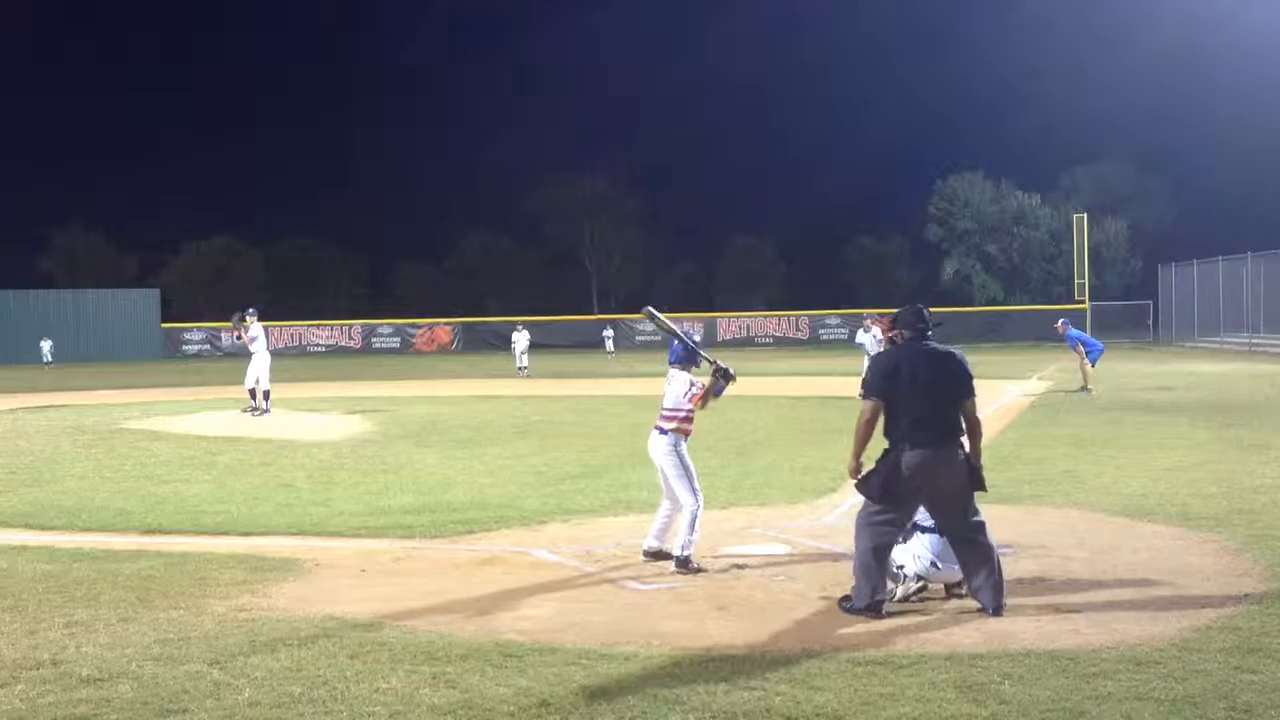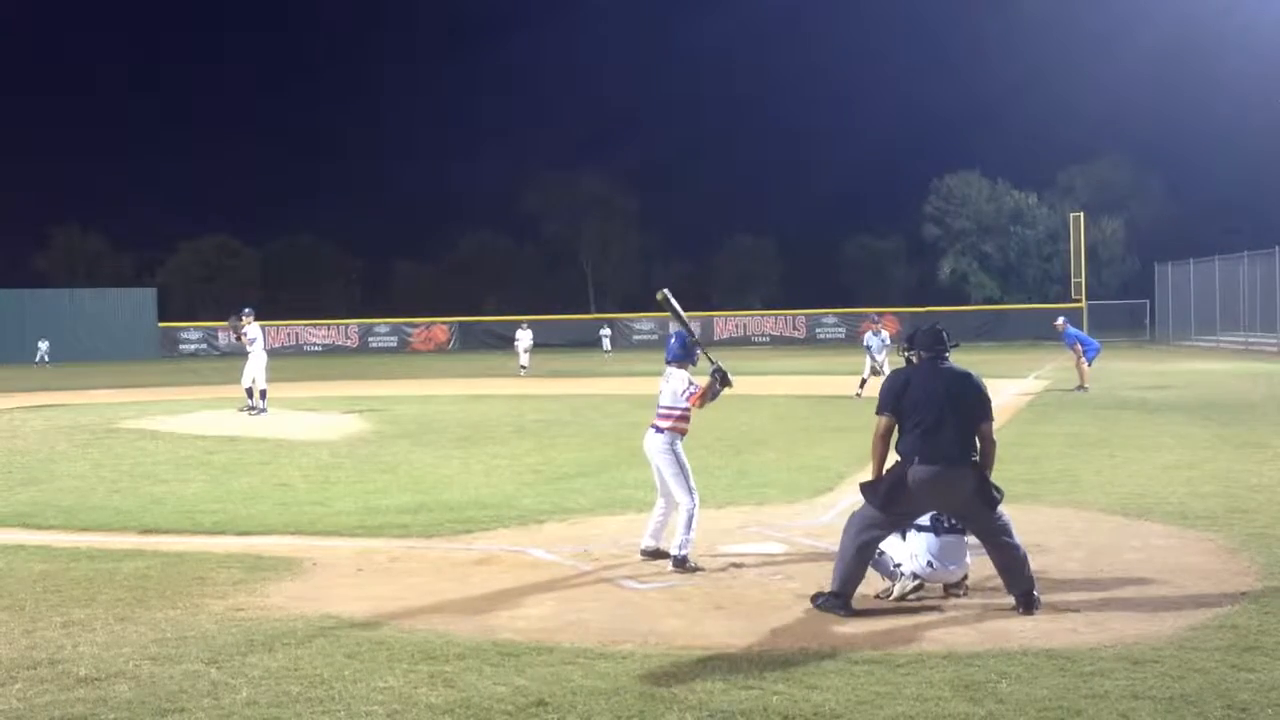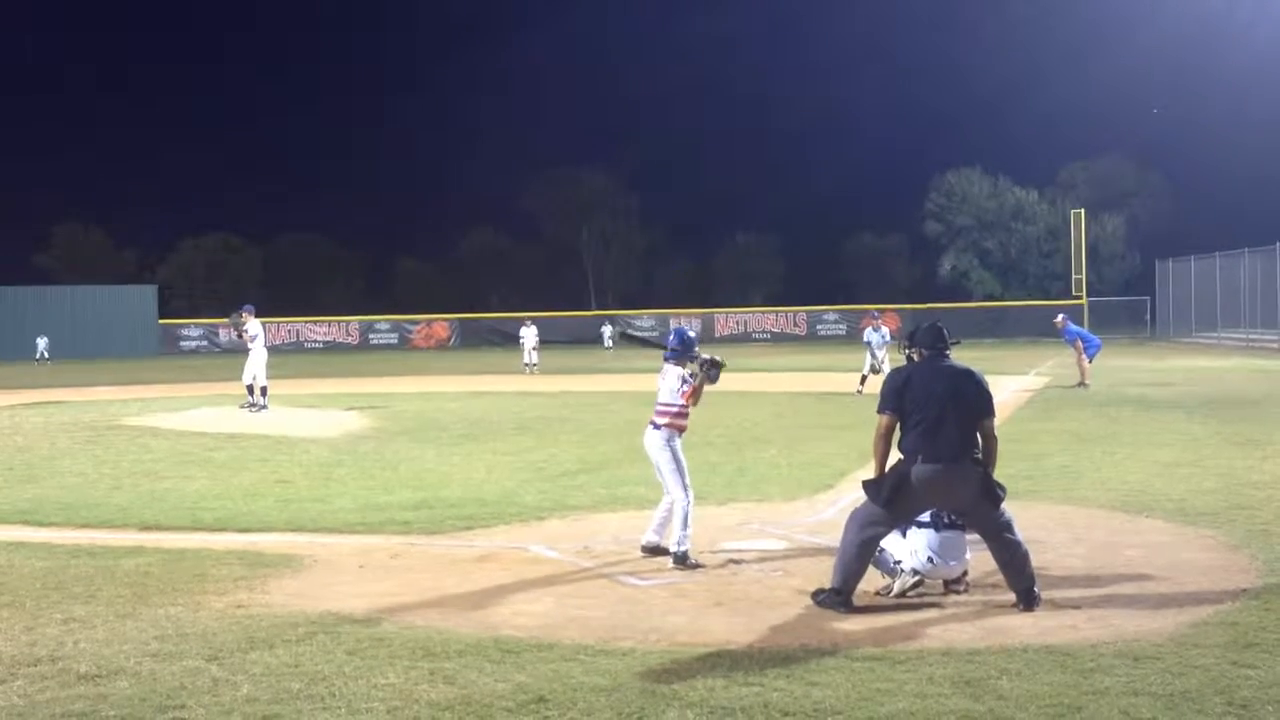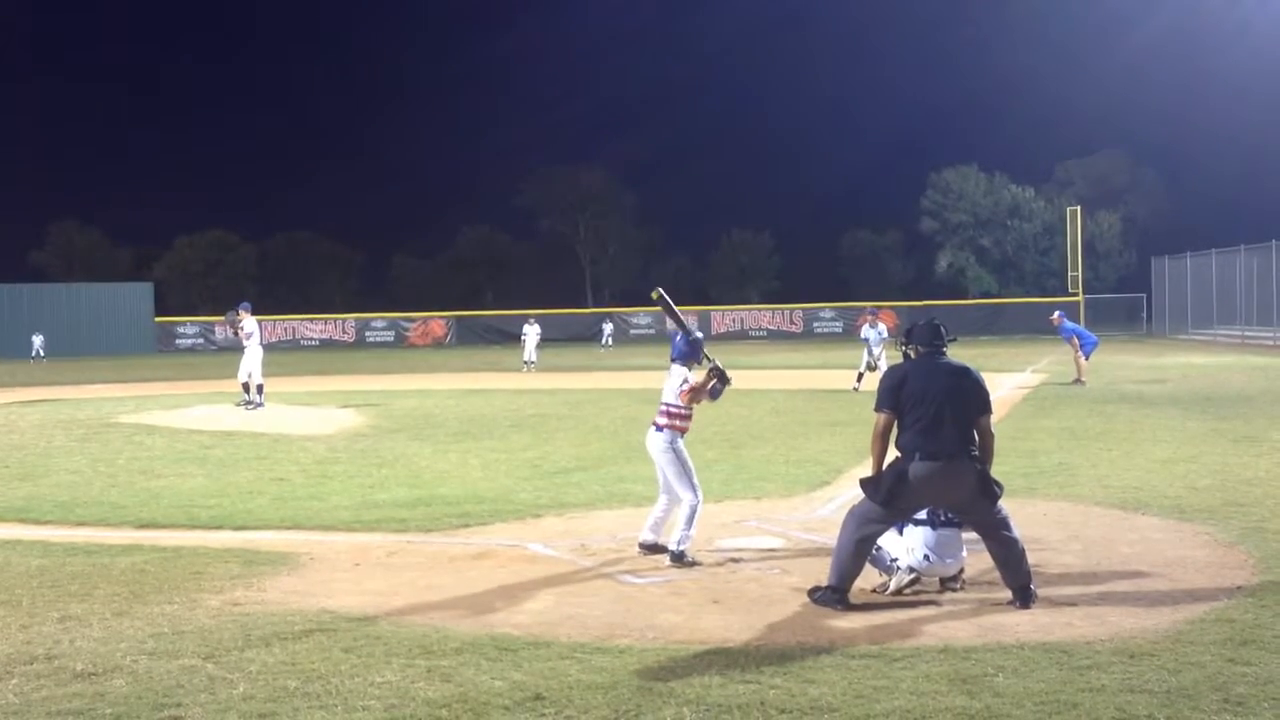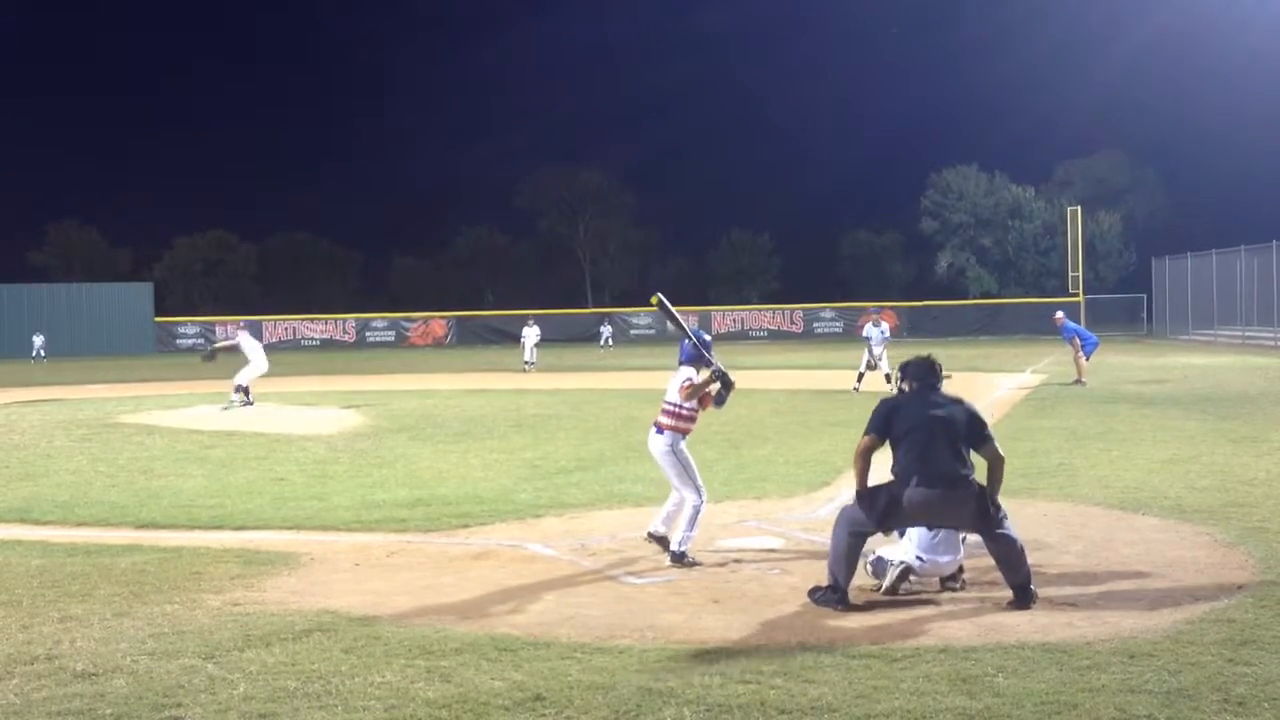
dt=1s
person 1, frame 1
left shoulder: (887, 361)
right shoulder: (953, 360)
left elbow: (869, 415)
right elbow: (971, 417)
left wrist: (855, 457)
right wrist: (975, 457)
left hip: (906, 459)
right hip: (950, 458)
left knee: (874, 525)
right knee: (968, 529)
left ankle: (866, 600)
right ankle: (993, 600)
person 1, frame 2
left shoulder: (900, 379)
right shoulder: (971, 382)
left elbow: (882, 433)
right elbow: (987, 439)
left wrist: (877, 478)
right wrist: (983, 479)
left hip: (915, 475)
right hip: (962, 475)
left knee: (862, 528)
right knee: (997, 532)
left ankle: (838, 597)
right ankle: (1026, 596)
person 1, frame 3
left shoulder: (901, 377)
right shoulder: (973, 378)
left elbow: (884, 431)
right elbow: (989, 436)
left wrist: (879, 477)
right wrist: (986, 478)
left hip: (917, 473)
right hip: (965, 473)
left knee: (864, 525)
right knee: (1000, 529)
left ankle: (839, 594)
right ankle: (1027, 594)
person 1, frame 4
left shoulder: (898, 375)
right shoulder: (970, 376)
left elbow: (882, 430)
right elbow: (986, 433)
left wrist: (876, 475)
right wrist: (982, 475)
left hip: (915, 471)
right hip: (962, 471)
left knee: (861, 522)
right knee: (996, 525)
left ankle: (835, 591)
right ankle: (1023, 590)
person 1, frame 5
left shoulder: (892, 406)
right shoulder: (963, 408)
left elbow: (864, 450)
right elbow: (996, 457)
left wrist: (861, 493)
right wrist: (990, 500)
left hip: (912, 495)
right hip: (960, 496)
left knee: (850, 519)
right knee: (995, 522)
left ankle: (835, 592)
right ankle: (1023, 591)
person 2, frame 1
left shoulder: (677, 375)
right shoulder: (682, 377)
left elbow: (710, 394)
right elbow: (700, 403)
left wrist: (723, 380)
right wrist: (714, 378)
left hip: (660, 440)
right hip: (670, 443)
left knee: (673, 499)
right knee: (693, 501)
left ankle: (652, 547)
right ankle: (682, 558)
person 2, frame 2
left shoulder: (672, 374)
right shoulder: (680, 376)
left elbow: (701, 398)
right elbow: (699, 402)
left wrist: (719, 385)
right wrist: (713, 379)
left hip: (656, 439)
right hip: (666, 442)
left knee: (668, 497)
right knee: (689, 500)
left ankle: (649, 546)
right ankle: (679, 557)
person 2, frame 3
left shoulder: (671, 370)
right shoulder: (677, 373)
left elbow: (693, 387)
right elbow: (692, 400)
right wrist: (702, 372)
left hip: (657, 436)
right hip: (664, 438)
left knee: (673, 494)
right knee: (683, 495)
left ankle: (651, 543)
right ankle: (679, 553)
person 2, frame 4
left shoulder: (680, 372)
right shoulder: (681, 373)
left elbow: (708, 396)
right elbow: (689, 399)
left wrist: (719, 382)
right wrist: (709, 376)
left hip: (659, 437)
right hip: (667, 440)
left knee: (670, 494)
right knee: (692, 496)
left ankle: (647, 540)
right ankle: (677, 551)
person 2, frame 5
left shoulder: (689, 374)
right shoulder: (688, 373)
left elbow: (714, 402)
right elbow: (686, 396)
left wrist: (724, 386)
right wrist: (710, 379)
left hip: (662, 439)
right hip: (669, 441)
left knee: (682, 492)
right knee: (696, 496)
left ankle: (657, 531)
right ankle: (677, 552)
